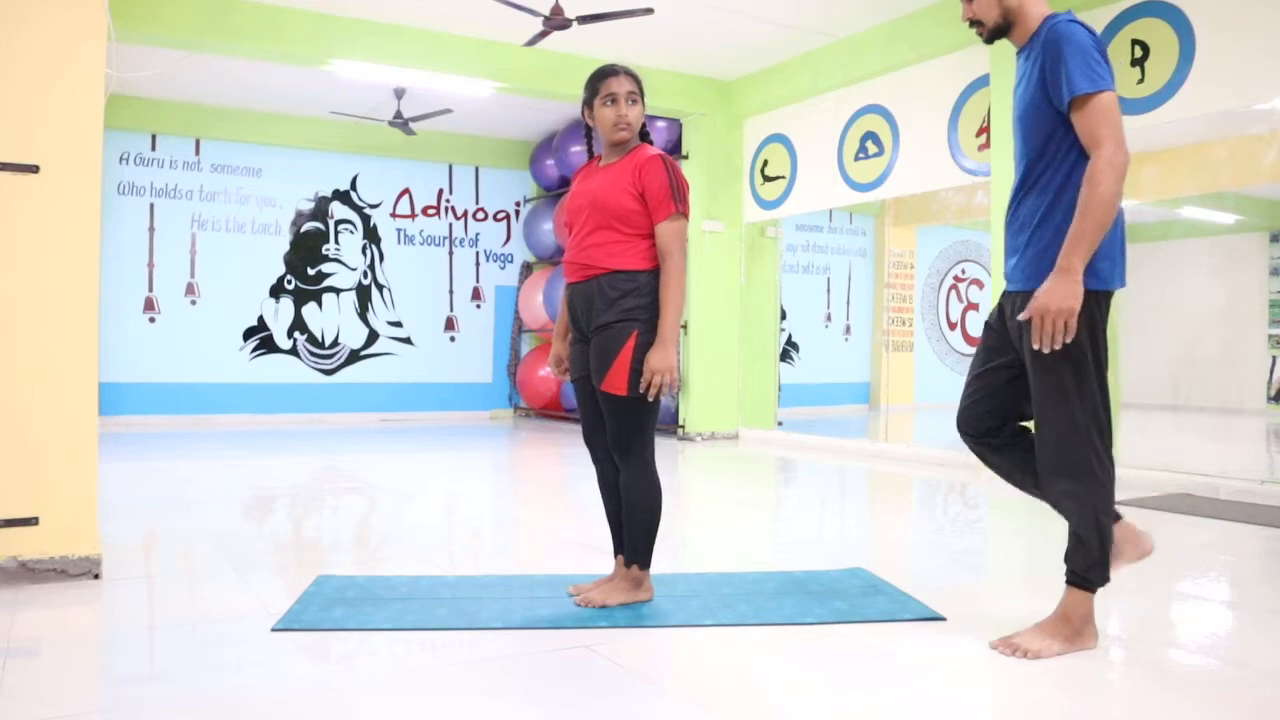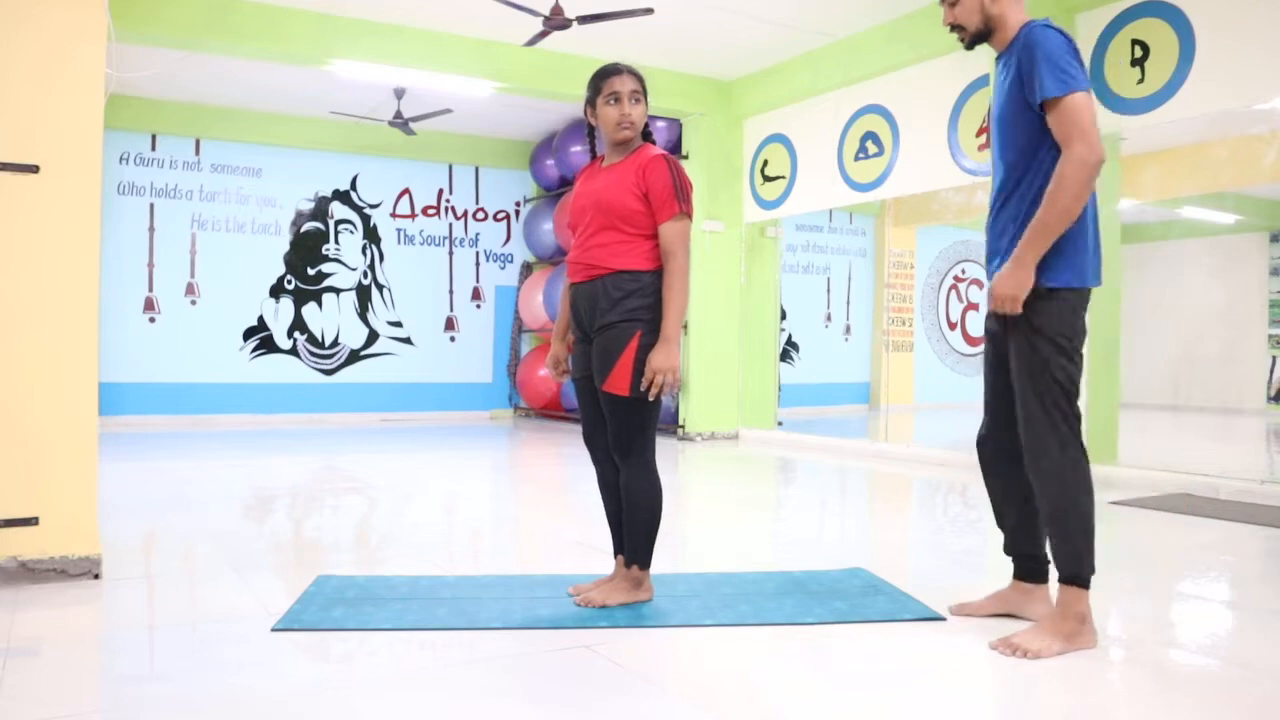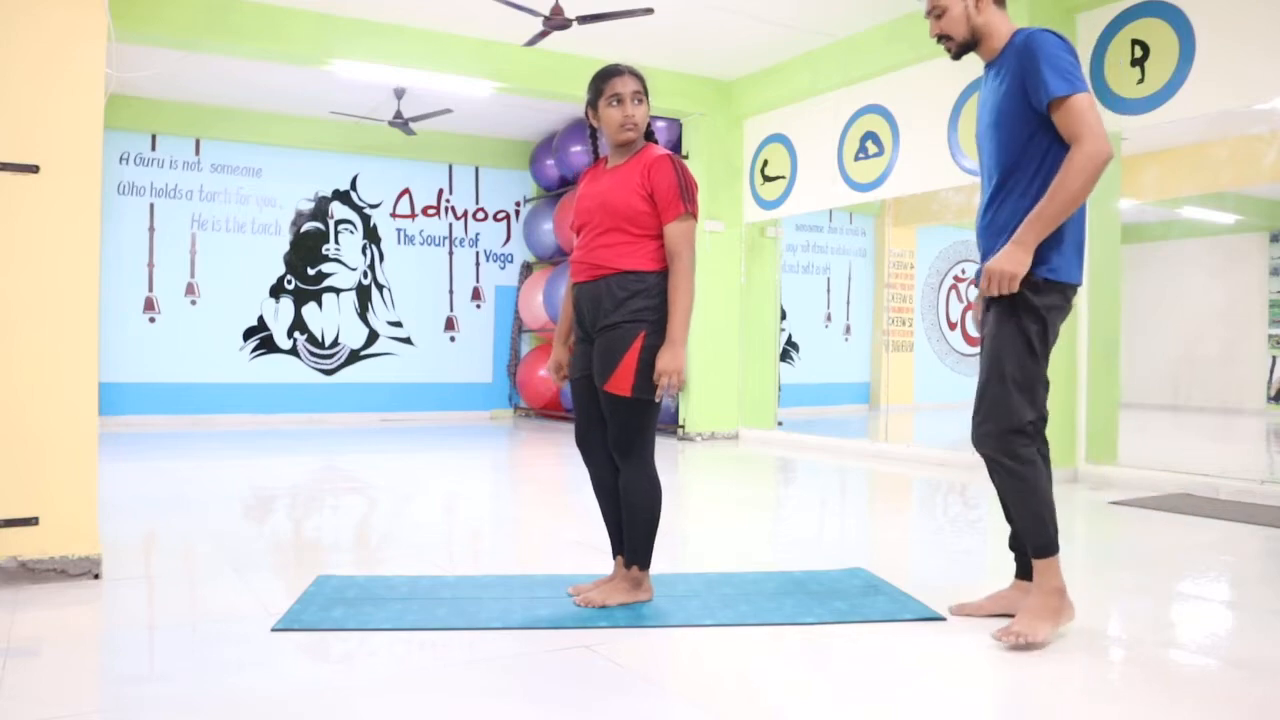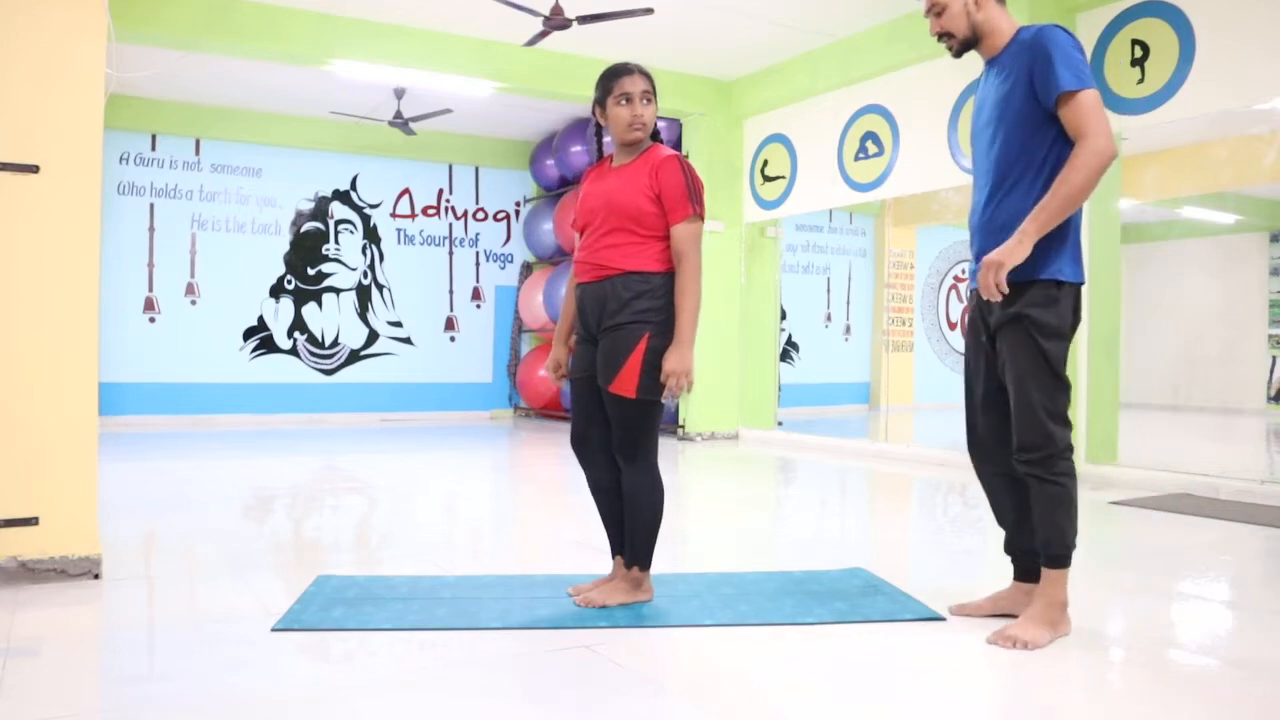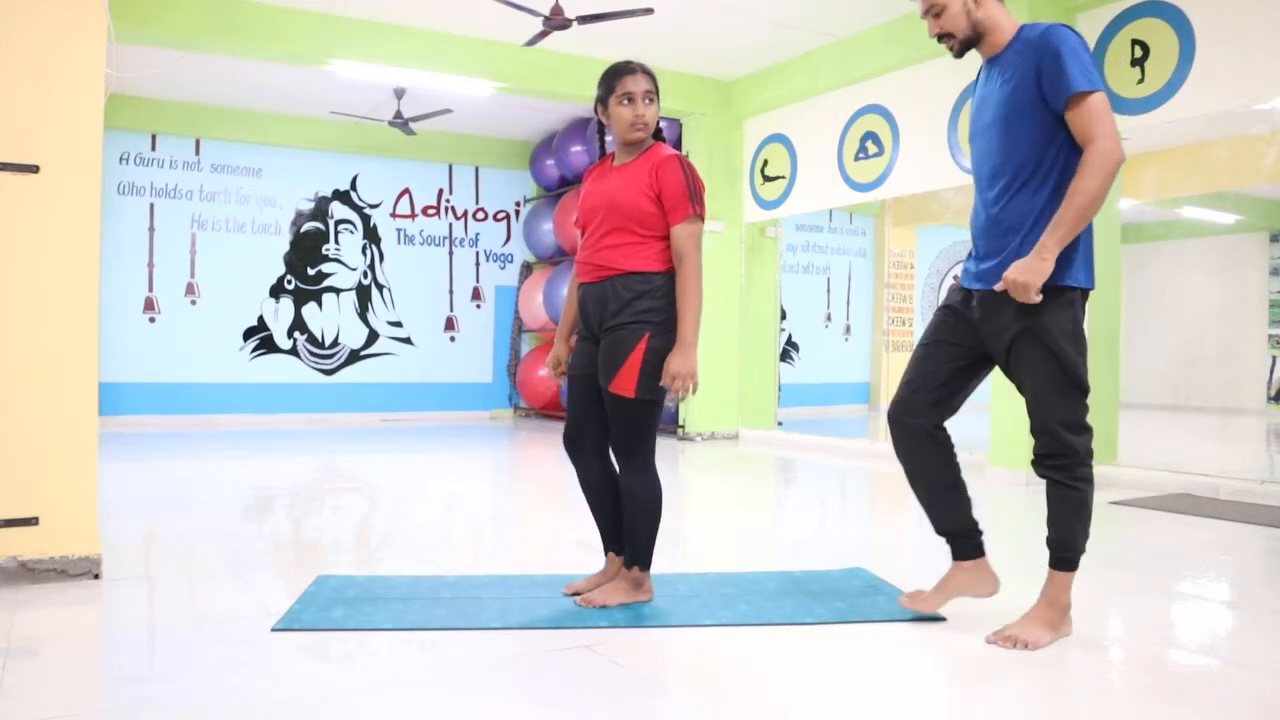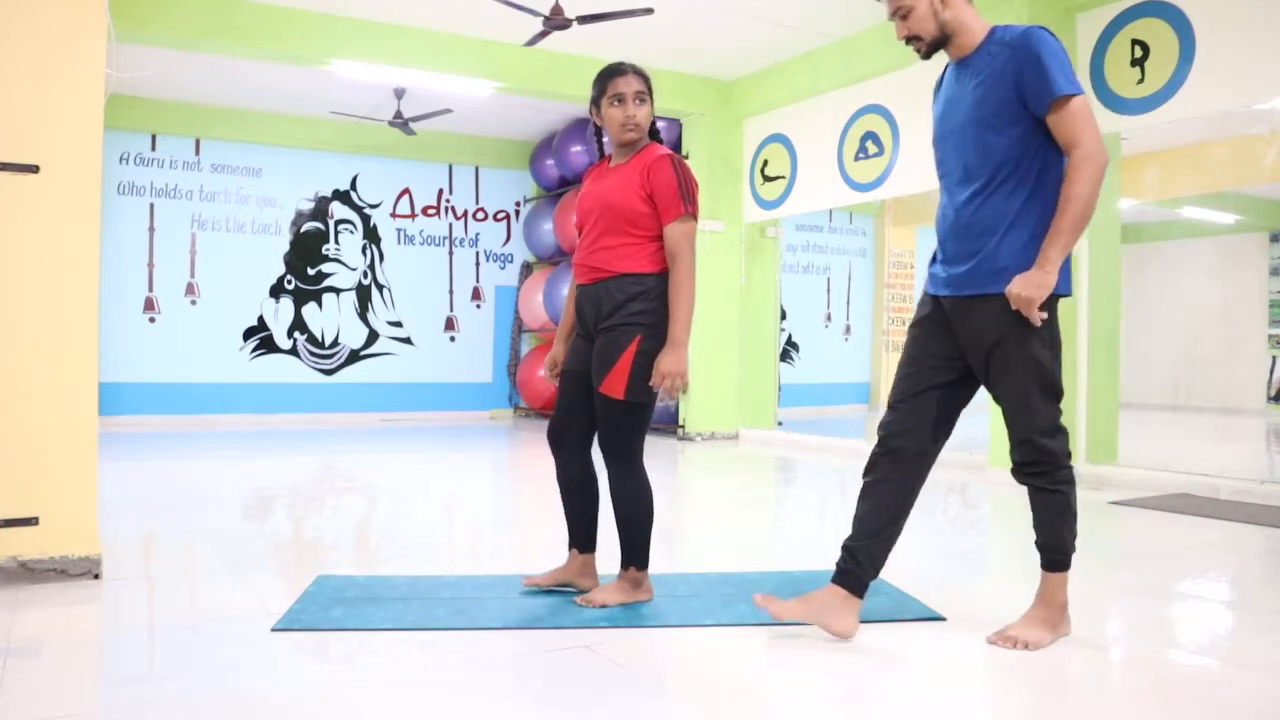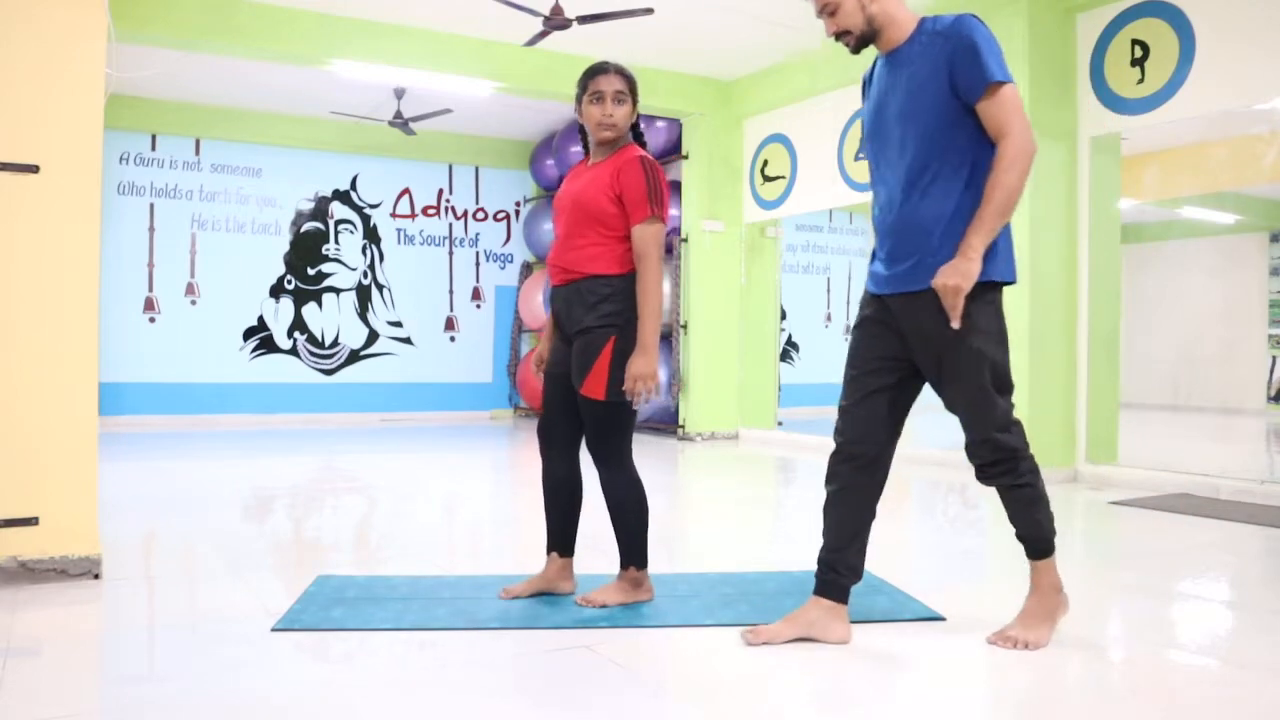
dt=0.3s
person 1, frame 1
right shoulder: (1031, 56)
left elbow: (1110, 155)
left wrist: (1067, 273)
left hip: (1065, 286)
right hip: (1026, 285)
left knee: (1069, 442)
right knee: (981, 421)
left ankle: (1078, 614)
right ankle: (1108, 530)
person 1, frame 2
right shoulder: (1010, 62)
left elbow: (1085, 153)
left wrist: (1022, 261)
left hip: (1045, 283)
right hip: (1014, 286)
left knee: (1050, 440)
right knee: (1000, 442)
left ankle: (1074, 611)
right ankle: (1029, 583)
person 1, frame 3
right shoulder: (993, 79)
left elbow: (1093, 147)
left wrist: (1022, 245)
left hip: (1036, 274)
right hip: (1004, 277)
left knee: (1003, 427)
right knee: (1007, 431)
left ankle: (1052, 589)
right ankle: (1027, 581)
person 1, frame 4
right shoulder: (988, 78)
left elbow: (1098, 145)
left wrist: (1024, 238)
left hip: (1038, 283)
right hip: (992, 287)
left knee: (1038, 440)
right knee: (991, 444)
left ankle: (1052, 601)
right ankle: (1026, 581)
person 1, frame 5
right shoulder: (983, 81)
left elbow: (1104, 151)
left wrist: (1043, 256)
left hip: (1043, 292)
right hip: (978, 285)
left knee: (1059, 443)
right knee: (911, 414)
left ankle: (1056, 599)
right ankle: (968, 561)
person 1, frame 6
right shoulder: (947, 82)
left elbow: (1088, 154)
left wrist: (1046, 267)
left hip: (1012, 296)
right hip: (944, 293)
left knee: (1038, 448)
right knee: (900, 443)
left ankle: (1053, 602)
right ankle: (844, 594)
person 1, frame 7
right shoulder: (876, 77)
left elbow: (1018, 144)
left wrist: (970, 252)
left hip: (954, 289)
right hip: (887, 293)
left knee: (992, 439)
right knee: (857, 447)
left ankle: (1046, 589)
right ankle: (829, 603)
person 2, frame 1
left shoulder: (654, 166)
right shoulder: (583, 177)
left elbow: (672, 260)
left wrist: (666, 342)
right wrist: (561, 335)
left hip: (630, 312)
right hip: (588, 318)
left knee: (631, 450)
right knee: (601, 448)
left ankle: (637, 578)
right ankle: (621, 567)
person 2, frame 2
left shoulder: (658, 166)
right shoulder: (586, 177)
left elbow: (676, 261)
left wrist: (669, 342)
right wrist: (560, 335)
left hip: (633, 312)
right hip: (589, 317)
left knee: (631, 450)
right knee: (601, 448)
left ankle: (637, 578)
right ankle: (622, 567)
person 2, frame 3
left shoulder: (663, 167)
right shoulder: (589, 179)
left elbow: (681, 261)
left wrist: (675, 343)
right wrist: (562, 339)
left hip: (636, 313)
right hip: (591, 318)
left knee: (630, 449)
right knee: (593, 446)
left ankle: (637, 578)
right ankle: (621, 566)
person 2, frame 4
left shoulder: (669, 167)
right shoulder: (592, 178)
left elbow: (688, 262)
left wrist: (683, 345)
right wrist: (561, 338)
left hip: (641, 313)
right hip: (593, 318)
left knee: (633, 450)
right knee: (589, 445)
left ankle: (637, 578)
right ankle: (621, 565)
person 2, frame 5
left shoulder: (670, 167)
right shoulder: (595, 176)
left elbow: (689, 263)
left wrist: (686, 346)
right wrist: (563, 337)
left hip: (642, 312)
right hip: (596, 317)
left knee: (632, 450)
right knee: (581, 442)
left ankle: (637, 579)
right ankle: (616, 561)
person 2, frame 6
left shoulder: (664, 166)
right shoulder: (594, 177)
left elbow: (682, 261)
left wrist: (676, 345)
right wrist: (563, 336)
left hip: (637, 314)
right hip: (593, 317)
left knee: (620, 449)
right knee: (566, 437)
left ankle: (635, 578)
right ankle: (581, 562)
person 2, frame 7
left shoulder: (637, 168)
right shoulder: (577, 173)
left elbow: (650, 263)
left wrist: (647, 348)
right wrist: (549, 334)
left hip: (610, 315)
right hip: (573, 319)
left knee: (609, 450)
right knee: (555, 443)
left ankle: (634, 578)
right ankle: (558, 568)
